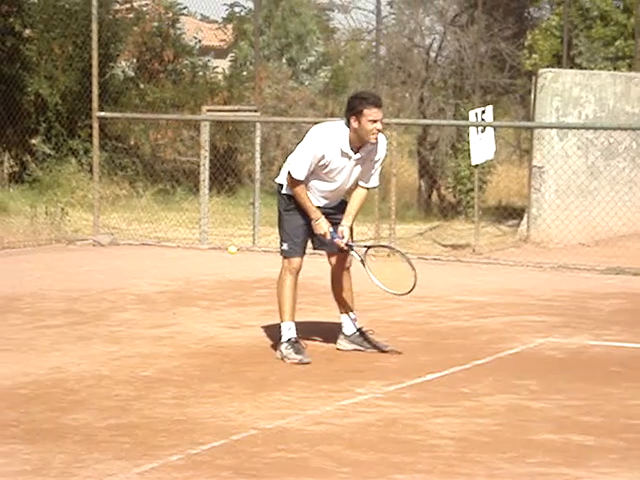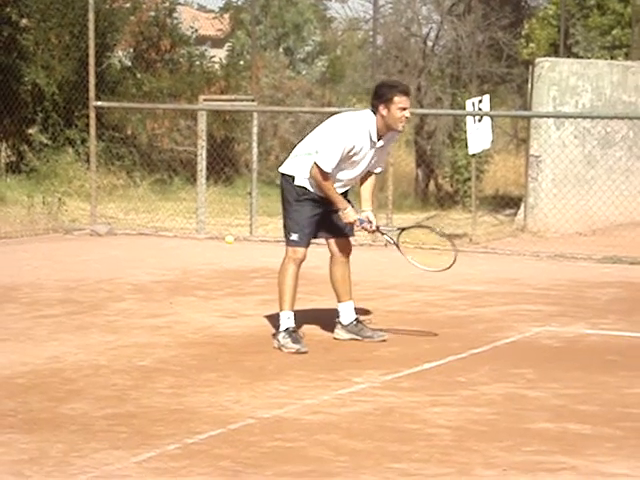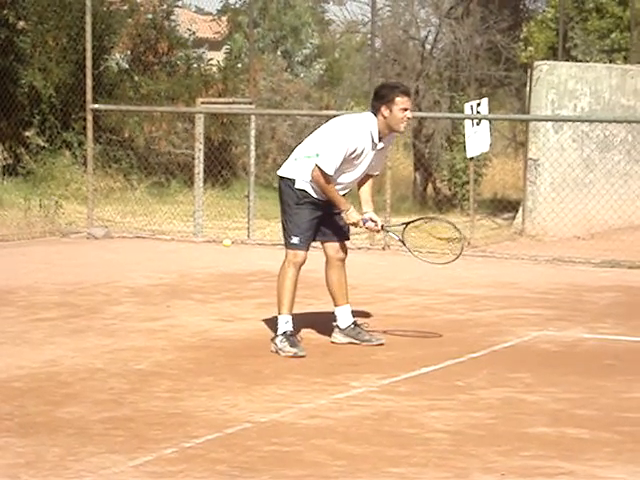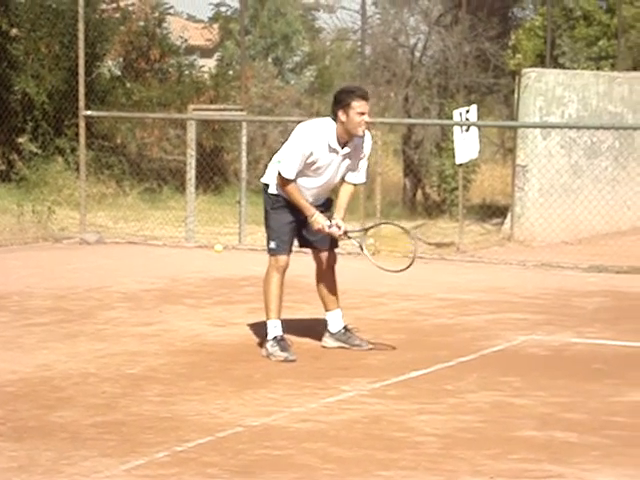
dt=0.5s
person 1, frame 1
left shoulder: (378, 145)
right shoulder: (322, 138)
left elbow: (363, 186)
right elbow: (294, 181)
left wrist: (346, 223)
right wrist: (316, 217)
left hip: (333, 199)
right hip: (296, 195)
left knee: (342, 262)
right knee: (292, 263)
left ankle: (350, 332)
right ankle: (288, 339)
person 1, frame 2
left shoulder: (388, 135)
right shoulder: (349, 129)
left elbow: (369, 171)
right elbow: (317, 172)
left wrist: (367, 209)
right wrist: (344, 208)
left hip: (334, 188)
right hip: (302, 181)
left knee: (342, 250)
right knee: (296, 252)
left ankle: (347, 321)
right ankle: (285, 328)
person 1, frame 3
left shoulder: (386, 137)
right shoulder: (351, 130)
left elbow: (367, 174)
right elbow: (319, 174)
left wrist: (368, 209)
right wrist: (346, 209)
left hip: (329, 191)
right hip: (301, 184)
left knee: (337, 254)
right knee: (296, 256)
left ankle: (344, 325)
right ankle: (284, 332)
person 1, frame 4
left shoulder: (364, 142)
right shoulder: (309, 134)
left elbow: (350, 181)
right elbow: (284, 180)
left wrist: (338, 217)
right wrist: (311, 214)
left hip: (318, 198)
right hip: (282, 193)
left knee: (327, 260)
right knee: (280, 261)
left ankle: (335, 329)
right ankle: (273, 336)
